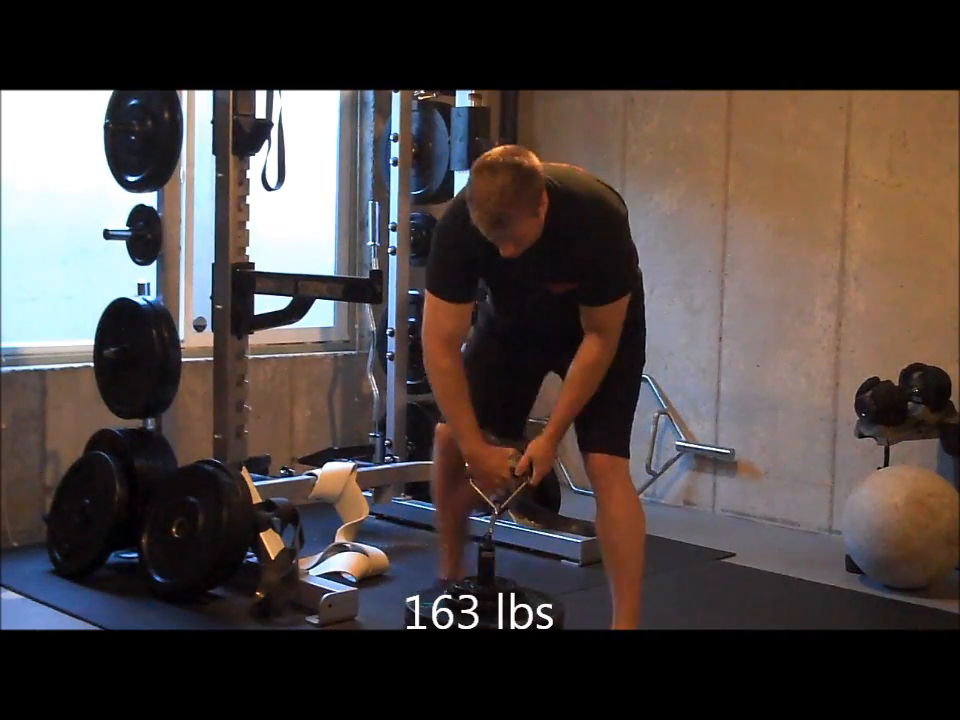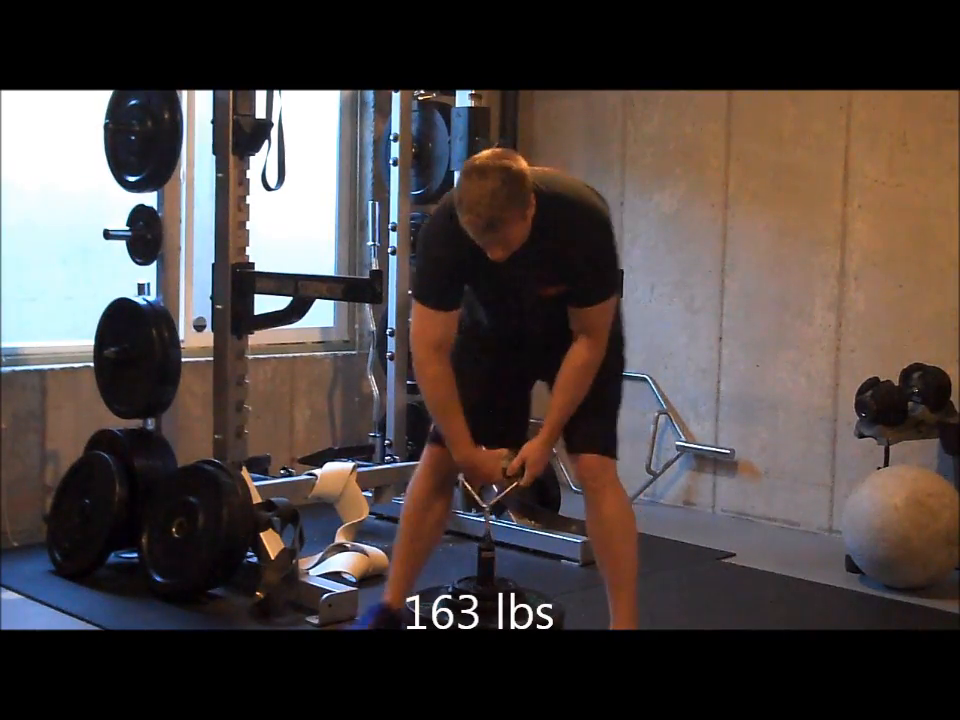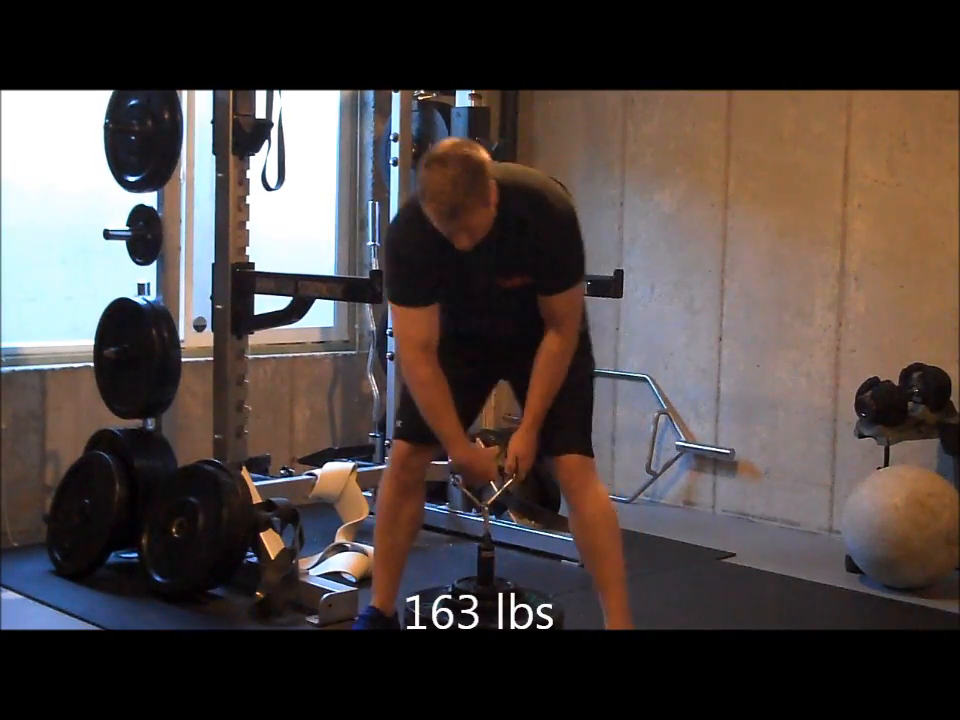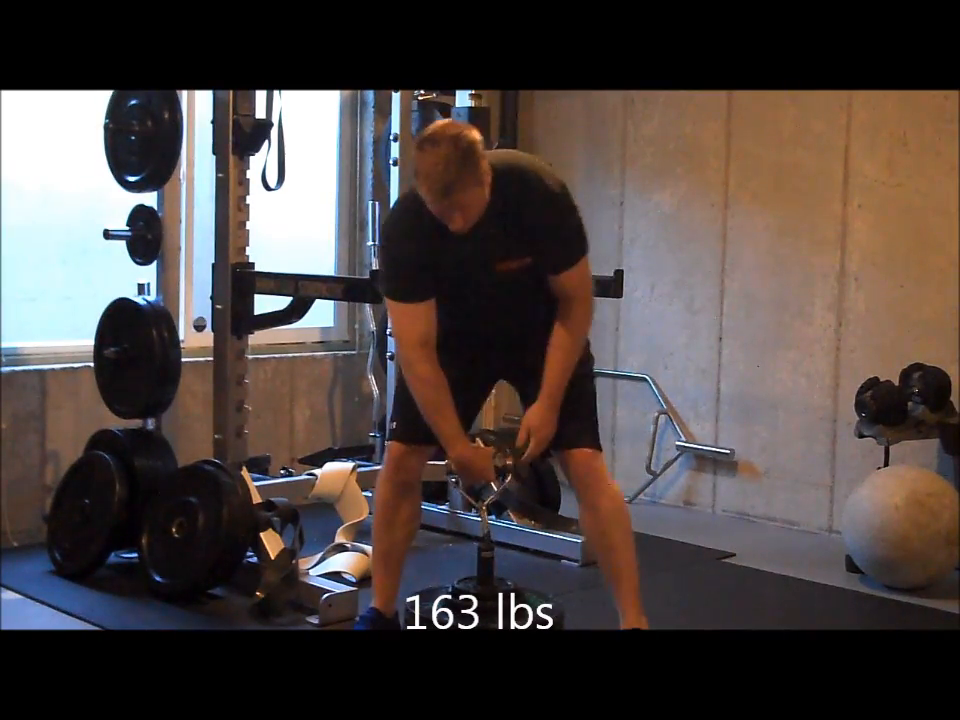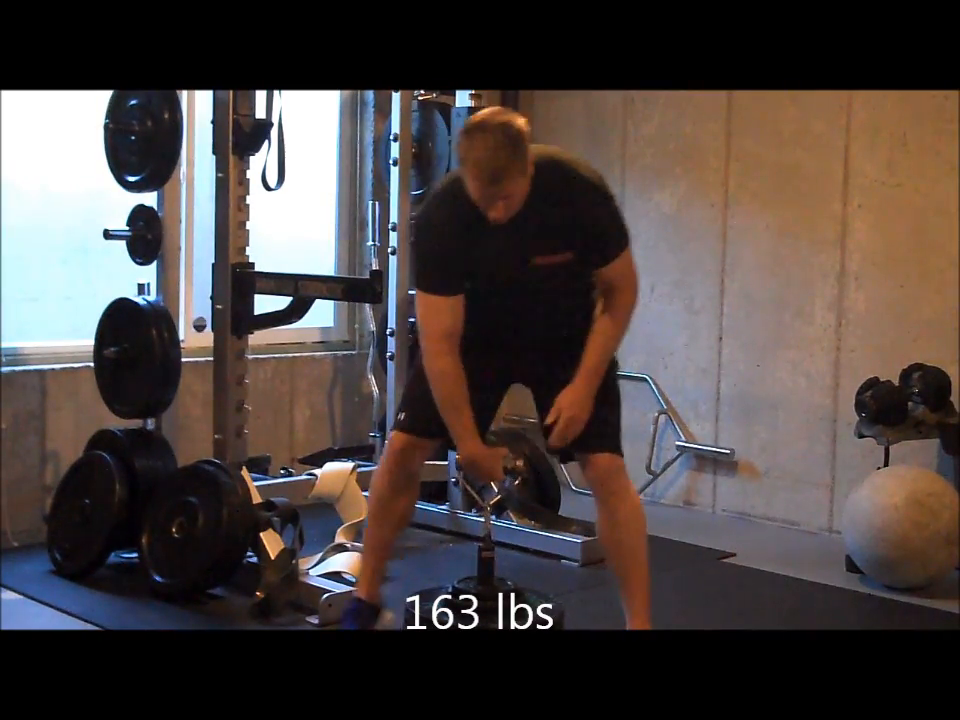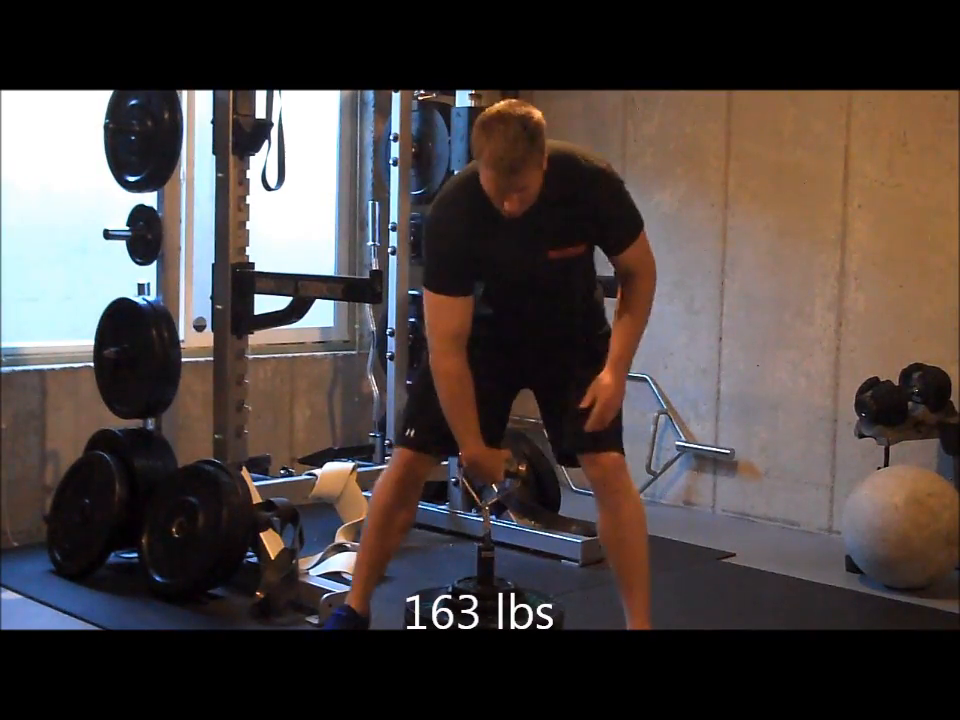
dt=0.2s
person 1, frame 1
left shoulder: (601, 220)
right shoulder: (459, 226)
left elbow: (601, 336)
right elbow: (441, 345)
left wrist: (552, 437)
right wrist: (474, 445)
left hip: (603, 321)
right hip: (514, 320)
left knee: (605, 466)
right knee: (450, 442)
left ankle: (627, 623)
right ankle: (451, 583)
person 1, frame 2
left shoulder: (580, 219)
right shoulder: (444, 233)
left elbow: (590, 339)
right elbow: (432, 352)
left wrist: (546, 436)
right wrist: (465, 451)
left hip: (579, 331)
right hip: (495, 331)
left knee: (594, 469)
right knee: (438, 458)
left ankle: (624, 624)
right ankle: (390, 609)
person 1, frame 3
left shoulder: (544, 209)
right shoulder: (409, 233)
left elbow: (563, 327)
right elbow: (417, 351)
left wrist: (530, 428)
right wrist: (458, 447)
left hip: (540, 336)
right hip: (460, 334)
left knee: (573, 468)
right knee: (406, 458)
left ankle: (619, 623)
right ankle: (381, 612)
person 1, frame 4
left shoulder: (539, 194)
right shoulder: (405, 225)
left elbow: (575, 300)
right elbow: (415, 348)
left wrist: (548, 400)
right wrist: (456, 445)
left hip: (543, 332)
right hip: (455, 333)
left knee: (584, 464)
right knee: (400, 460)
left ankle: (635, 621)
right ankle: (381, 613)
person 1, frame 5
left shoulder: (579, 192)
right shoulder: (441, 216)
left elbow: (618, 290)
right elbow: (437, 342)
left wrist: (585, 383)
right wrist: (469, 445)
left hip: (565, 336)
right hip: (476, 331)
left knee: (606, 470)
right knee: (402, 451)
left ankle: (640, 625)
right ankle: (364, 602)
person 1, frame 6
left shoulder: (591, 183)
right shoulder: (451, 214)
left elbow: (639, 271)
right elbow: (447, 345)
left wrist: (617, 365)
right wrist: (472, 448)
left hip: (571, 337)
right hip: (484, 334)
left knee: (608, 469)
right knee: (408, 463)
left ankle: (639, 625)
right ankle: (354, 610)
